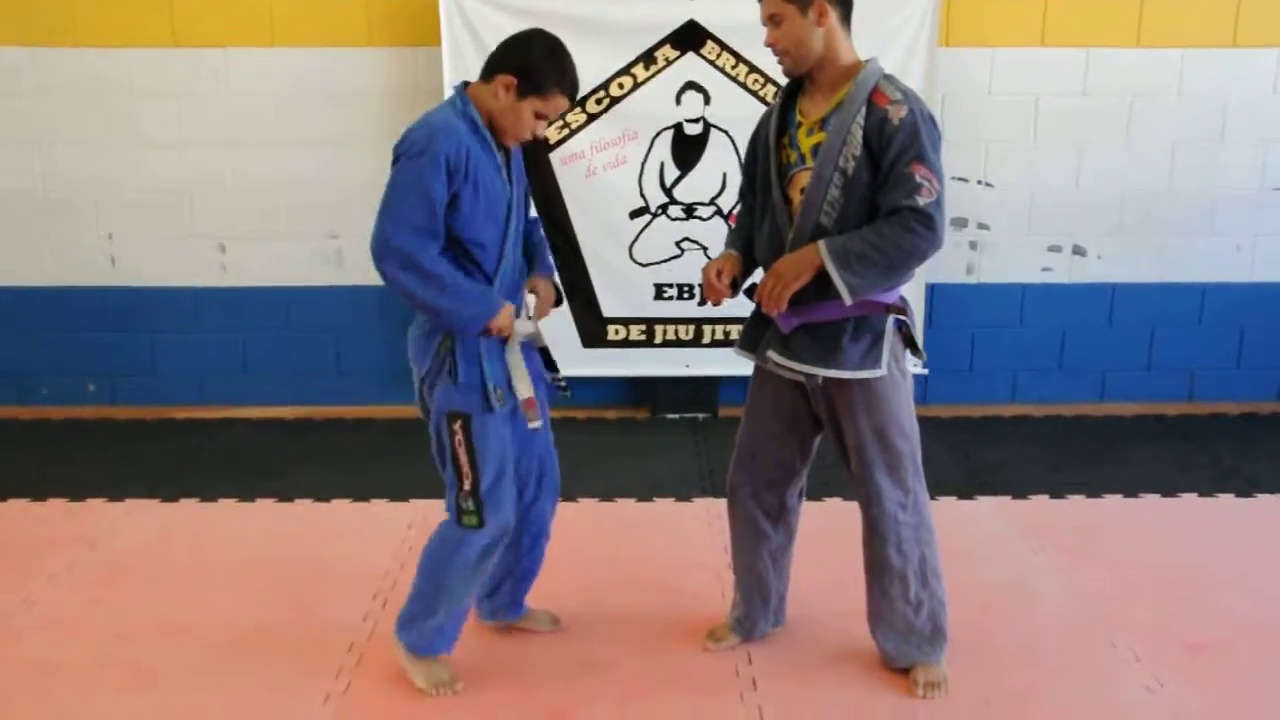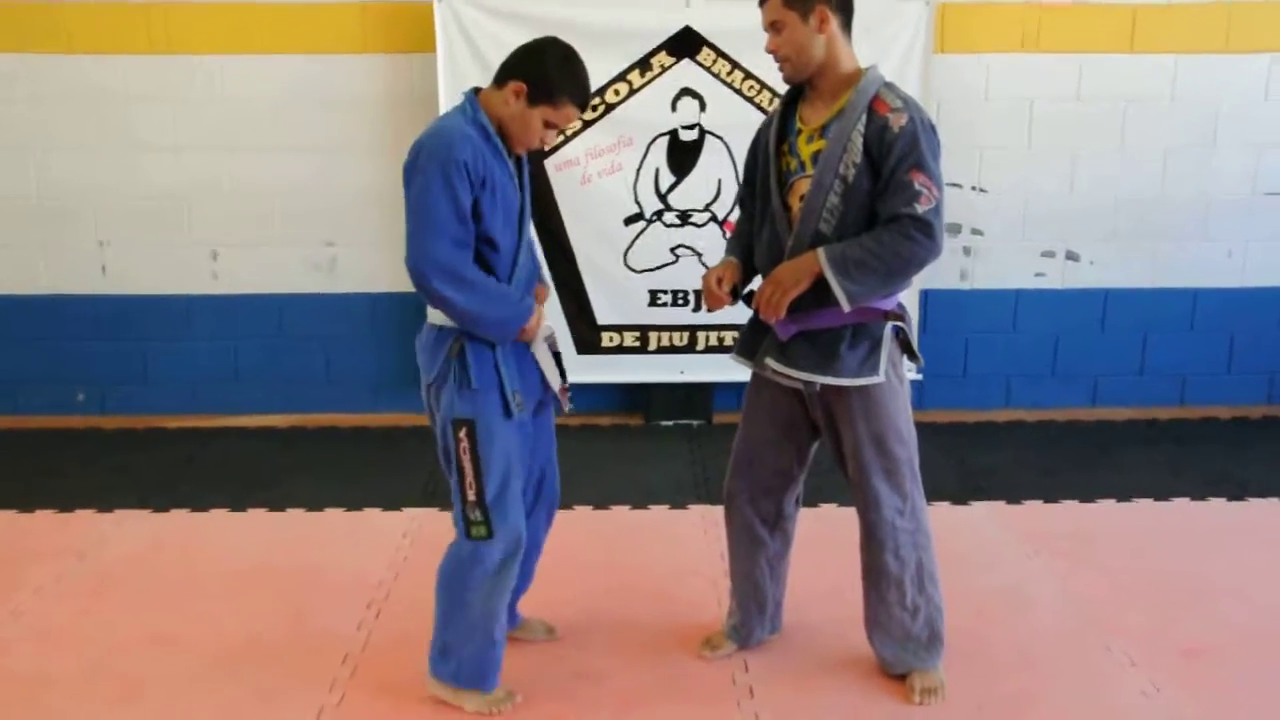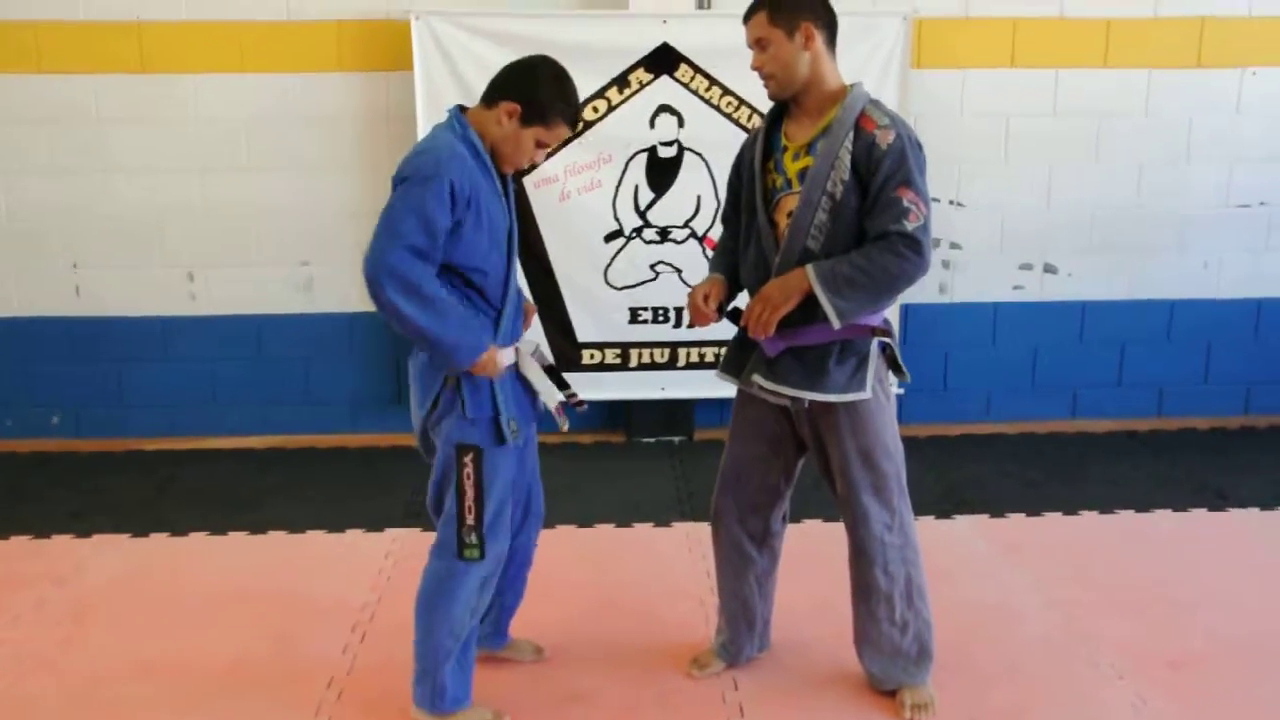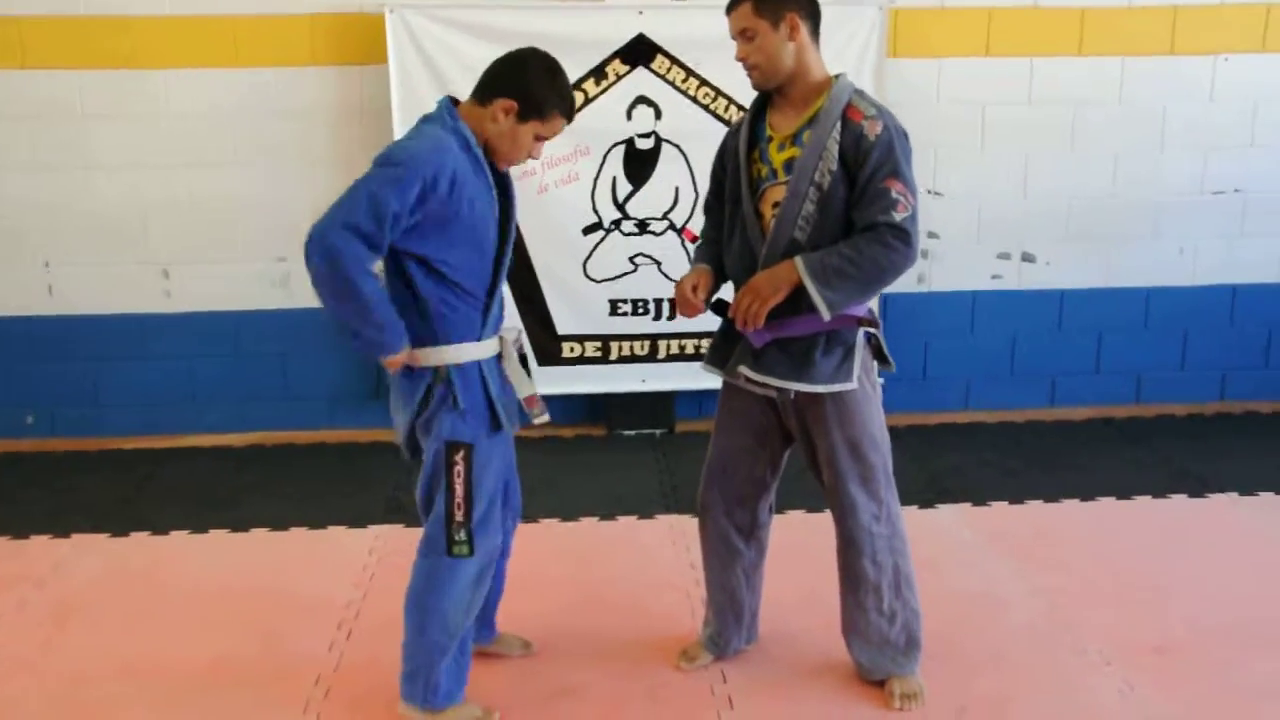
dt=0.2s
person 1, frame 1
left shoulder: (893, 113)
right shoulder: (779, 117)
left elbow: (918, 227)
left wrist: (818, 257)
right wrist: (735, 256)
left hip: (861, 338)
right hip: (783, 333)
left knee: (891, 499)
right knee: (756, 484)
left ankle: (915, 642)
right ankle: (755, 611)
person 1, frame 2
left shoulder: (893, 119)
right shoulder: (779, 123)
left elbow: (918, 235)
left wrist: (816, 265)
right wrist: (736, 263)
left hip: (859, 347)
right hip: (781, 342)
left knee: (889, 506)
right knee: (753, 491)
left ankle: (912, 650)
right ankle: (751, 619)
person 1, frame 3
left shoulder: (879, 137)
right shoulder: (762, 142)
left elbow: (906, 251)
left wrist: (805, 283)
right wrist: (720, 279)
left hip: (845, 363)
right hip: (767, 358)
left knee: (877, 523)
right knee: (740, 509)
right ankle: (739, 638)
person 1, frame 4
left shoulder: (865, 127)
right shoulder: (746, 133)
left elbow: (894, 241)
right elbow: (720, 221)
left wrist: (793, 274)
right wrist: (705, 270)
left hip: (831, 354)
right hip: (752, 350)
left knee: (865, 513)
right knee: (727, 502)
left ankle: (889, 655)
right ankle: (727, 629)
person 2, frame 1
left shoulder: (502, 141)
right shoulder: (437, 142)
right elbow: (398, 253)
left wrist: (540, 273)
right wrist: (486, 313)
left hip: (510, 343)
right hip: (461, 354)
left knee: (534, 489)
right knee: (483, 515)
left ankle: (503, 602)
right ankle: (421, 640)
person 2, frame 2
left shoulder: (504, 145)
right shoulder: (449, 147)
right elbow: (435, 264)
left wrist: (532, 279)
right wrist: (514, 316)
left hip: (513, 349)
right hip: (470, 359)
left knee: (534, 496)
right knee: (491, 523)
left ankle: (499, 615)
person 2, frame 3
left shoulder: (483, 161)
right shoulder: (441, 166)
right elbow: (393, 269)
left wrist: (513, 305)
right wrist: (470, 347)
left hip: (499, 379)
right hip: (466, 386)
left knee: (518, 520)
right knee: (472, 543)
left ankle: (489, 634)
person 2, frame 4
left shoulder: (470, 152)
right shoulder: (427, 159)
right elbow: (333, 245)
right wrist: (385, 338)
left hip: (478, 368)
right hip: (448, 380)
left knee: (496, 514)
right knee: (461, 540)
left ankle: (474, 631)
person 3, frame 1
left shoulder: (721, 139)
right shoulder: (664, 137)
left elbow: (735, 180)
right elbow: (648, 178)
left wrist: (716, 207)
right wrist: (665, 205)
left hip: (709, 217)
right hip: (671, 216)
right knee: (640, 254)
left ankle: (703, 245)
right ankle: (684, 244)
person 3, frame 2
left shoulder: (716, 145)
right shoulder: (659, 144)
left elbow: (730, 187)
right elbow: (643, 184)
left wrist: (711, 213)
right wrist: (660, 212)
left hip: (703, 224)
right hip: (666, 222)
right knee: (636, 261)
left ankle: (698, 252)
right ankle: (675, 251)
person 3, frame 3
left shoulder: (695, 162)
right shoulder: (638, 161)
left elbow: (710, 203)
right elbow: (623, 201)
left wrist: (690, 230)
right wrist: (639, 228)
left hip: (683, 240)
right hip: (646, 239)
left knee: (702, 281)
right knee: (616, 277)
left ankle: (679, 267)
right ankle: (657, 267)
person 3, frame 4
left shoulder: (673, 153)
right shoulder: (616, 153)
left elbow: (688, 194)
right elbow: (601, 193)
left wrist: (669, 221)
right wrist: (618, 221)
left hip: (662, 232)
right hip: (625, 231)
left knee: (680, 273)
right knee: (595, 270)
left ankle: (659, 259)
right ankle: (635, 259)
